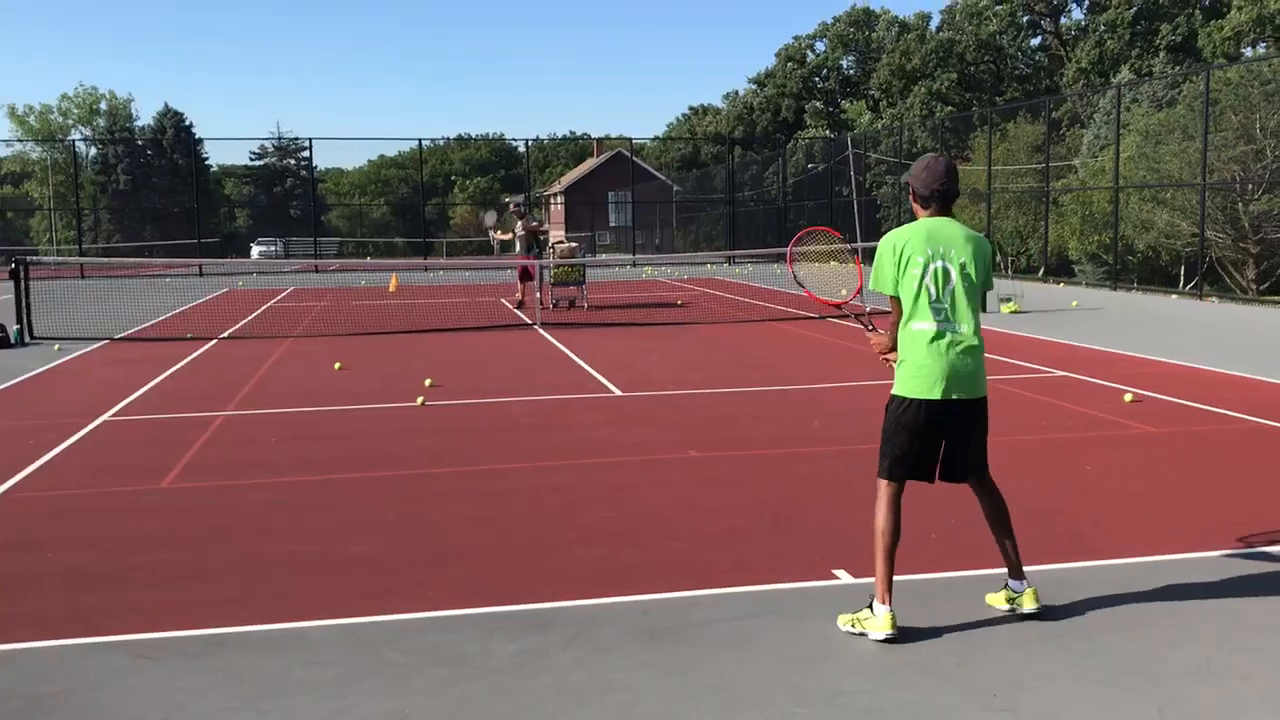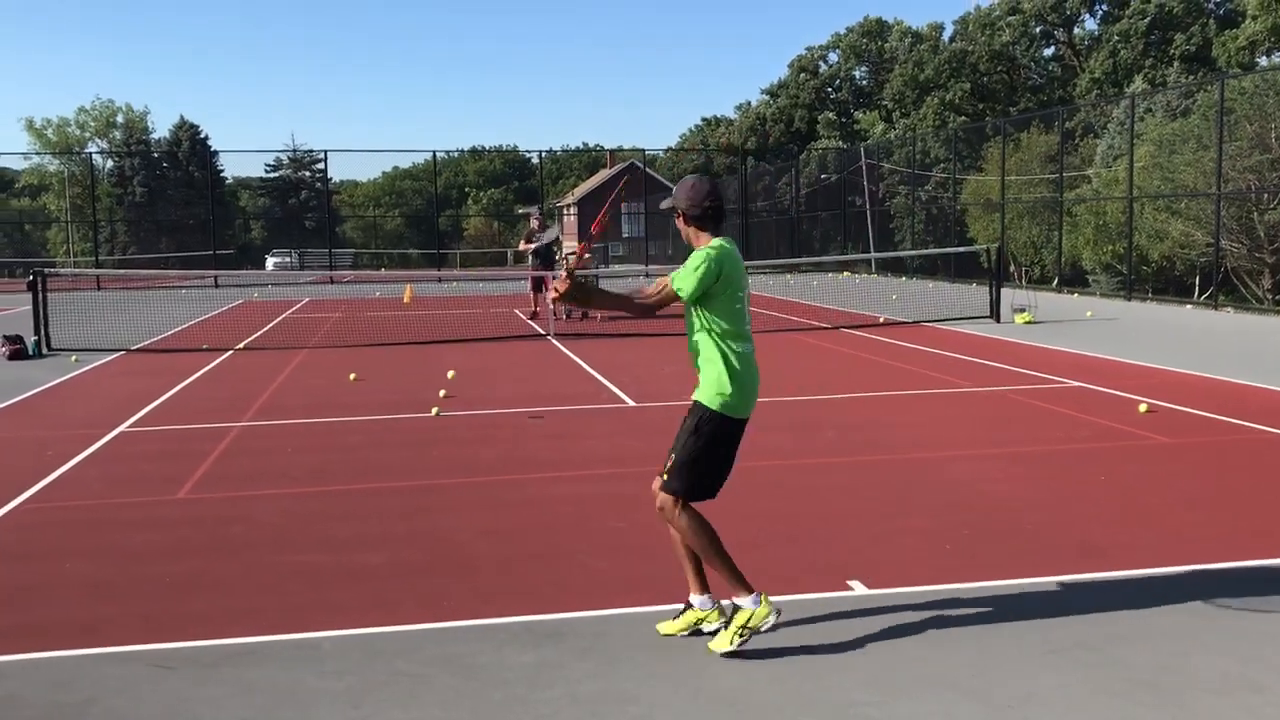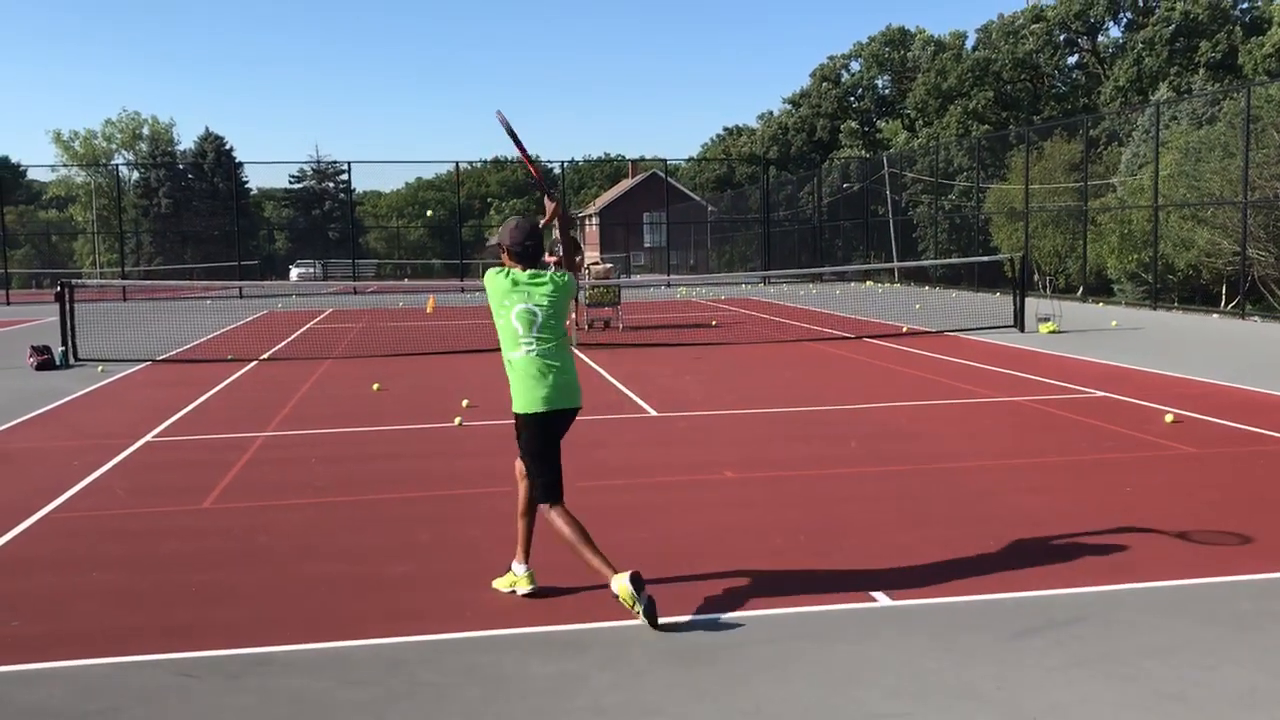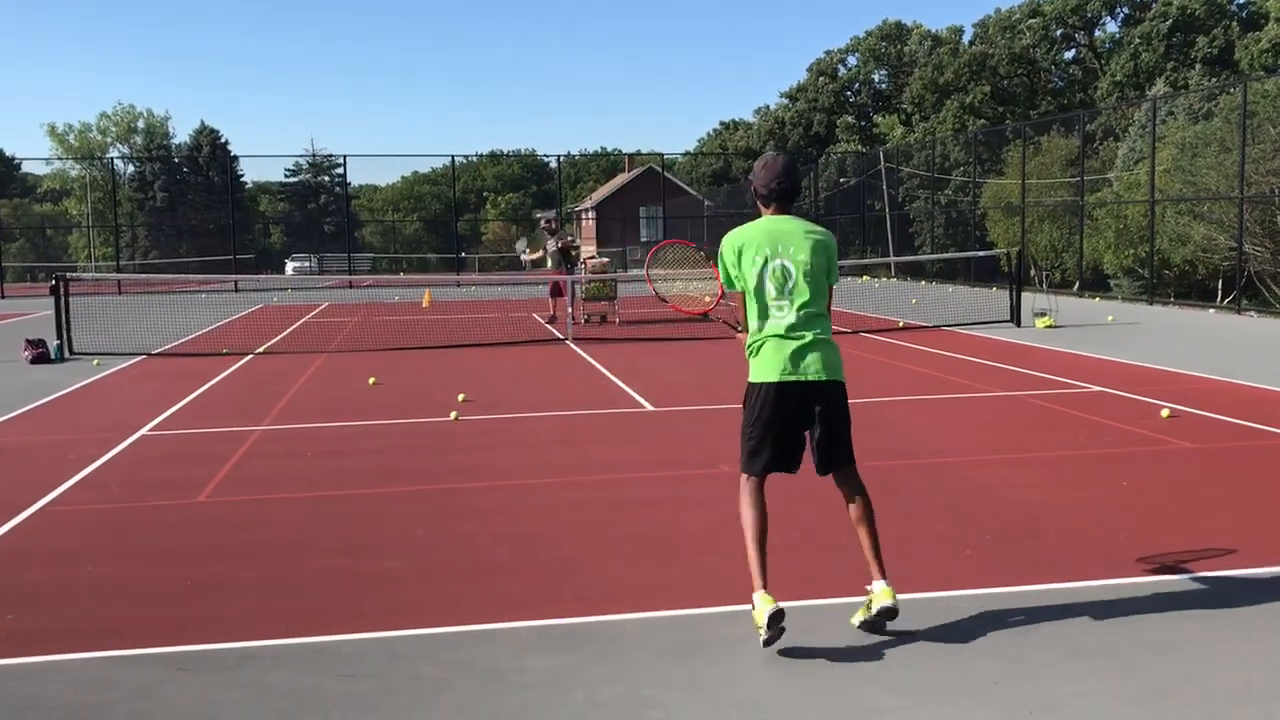
dt=1s
person 1, frame 1
left shoulder: (895, 241)
right shoulder: (977, 243)
left elbow: (898, 318)
right elbow: (964, 311)
left wrist: (886, 344)
left hip: (919, 382)
right hip: (969, 380)
left knee: (889, 486)
right knee: (979, 478)
left ankle: (881, 609)
right ankle: (1019, 587)
person 1, frame 2
left shoulder: (710, 257)
right shoulder: (721, 254)
left elbow: (650, 305)
right elbow: (653, 296)
left wrist: (582, 295)
right wrist: (583, 291)
left hip: (722, 395)
right hip: (722, 392)
left knee: (671, 501)
right knee: (666, 491)
left ankle: (749, 601)
right ankle: (703, 605)
person 1, frame 3
left shoulder: (495, 281)
right shoulder: (559, 284)
left elbow: (512, 263)
left wrist: (542, 221)
right wrist: (560, 222)
left hip: (534, 401)
right hip: (567, 396)
left knee: (552, 505)
right knee: (523, 468)
left ankle: (620, 580)
right ankle: (521, 570)
person 1, frame 4
left shoulder: (735, 241)
right shoulder: (822, 239)
left elbow: (744, 309)
left hip: (770, 374)
right hip: (823, 370)
left knee: (752, 483)
right knee: (846, 477)
left ankle: (763, 600)
right ankle: (880, 589)
